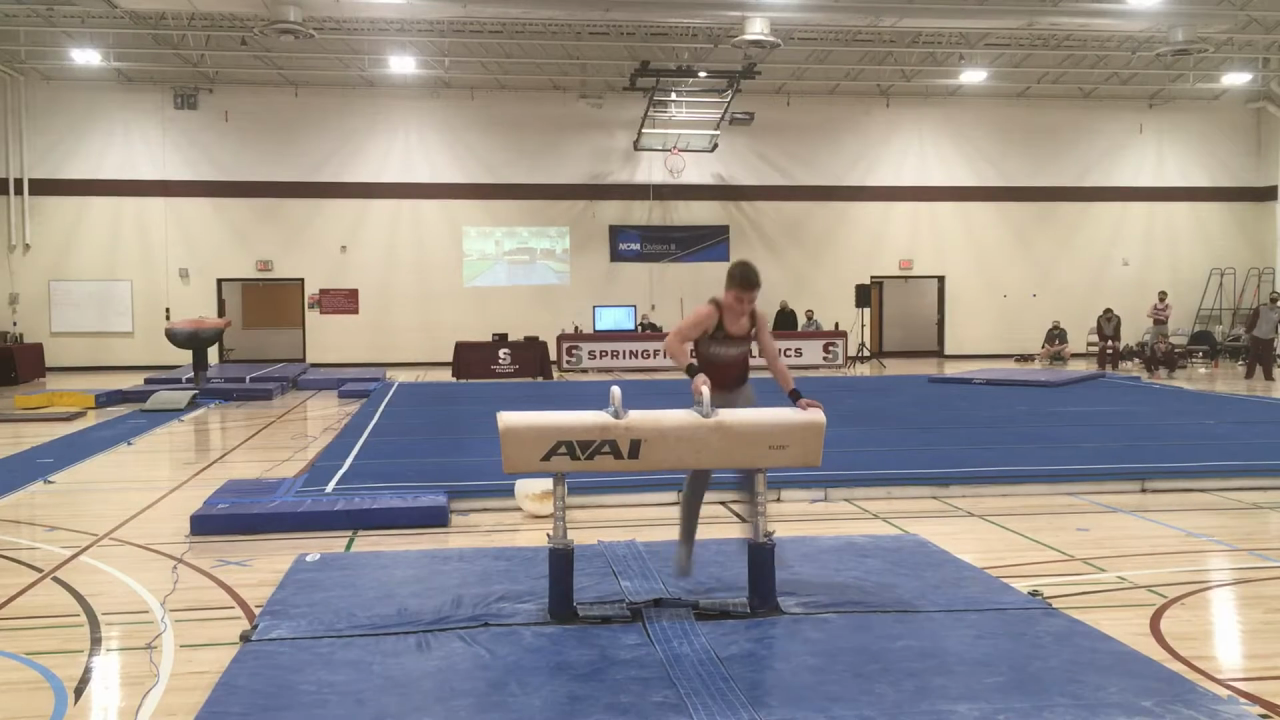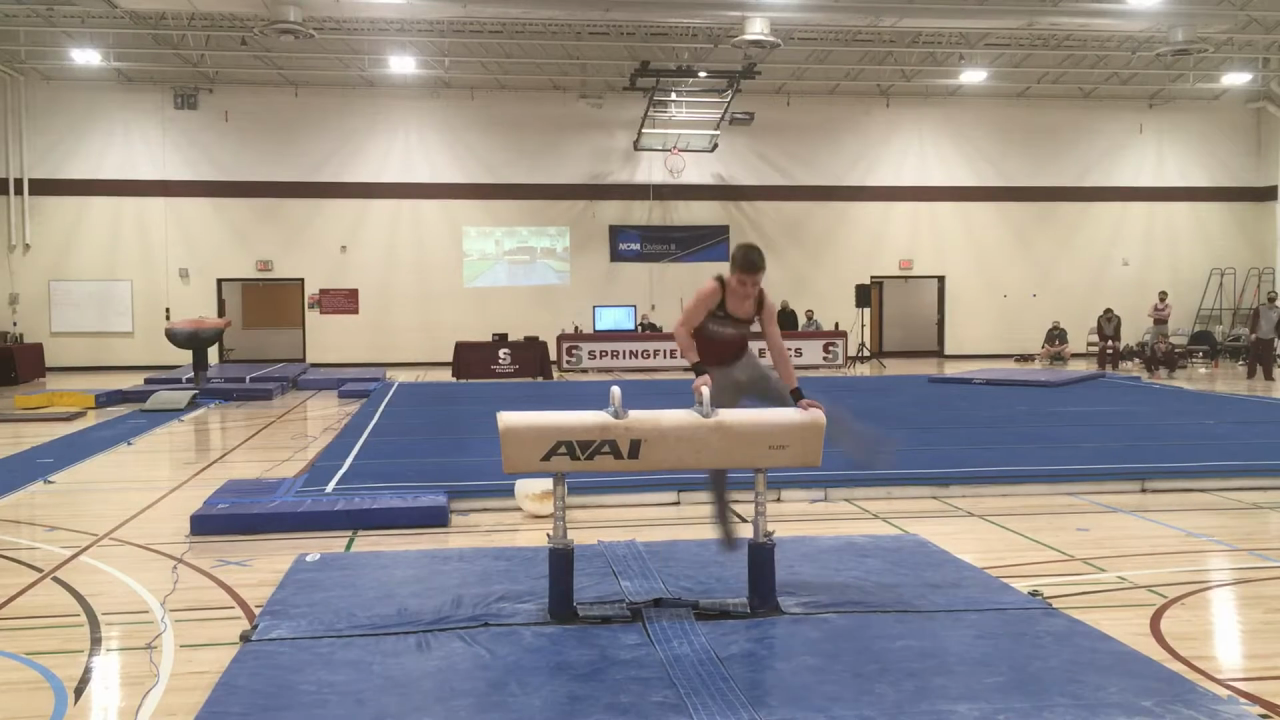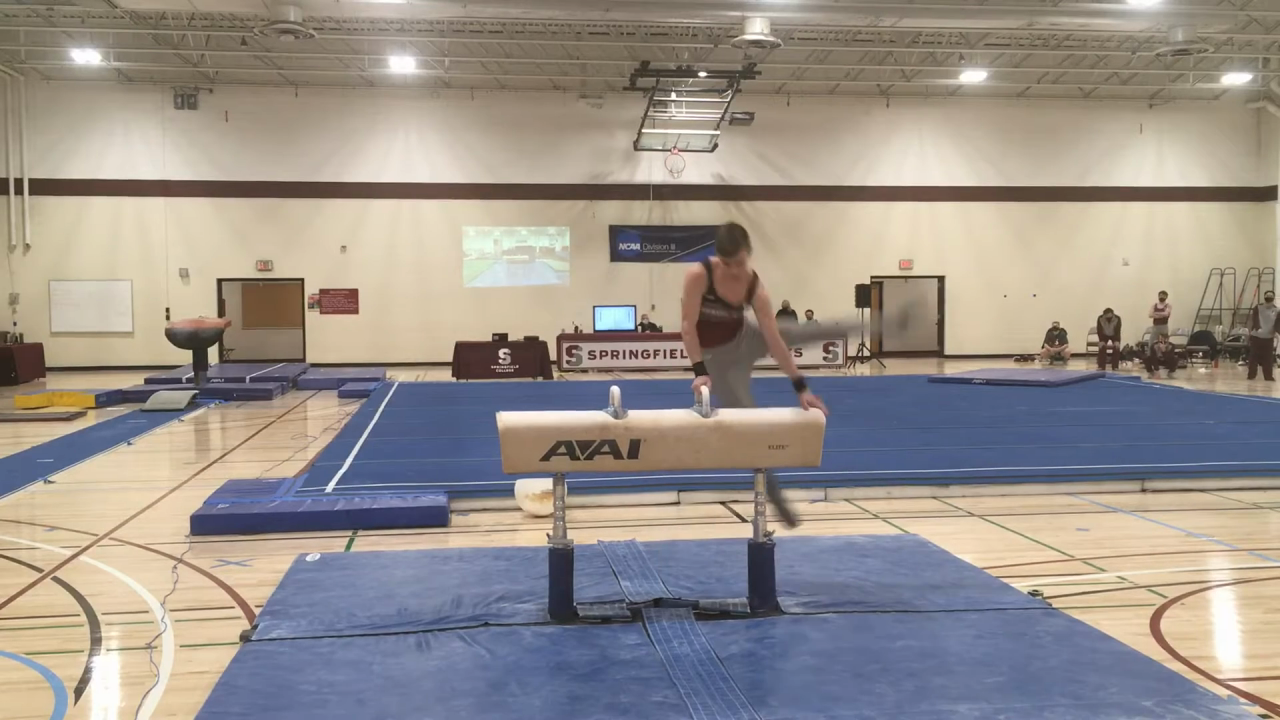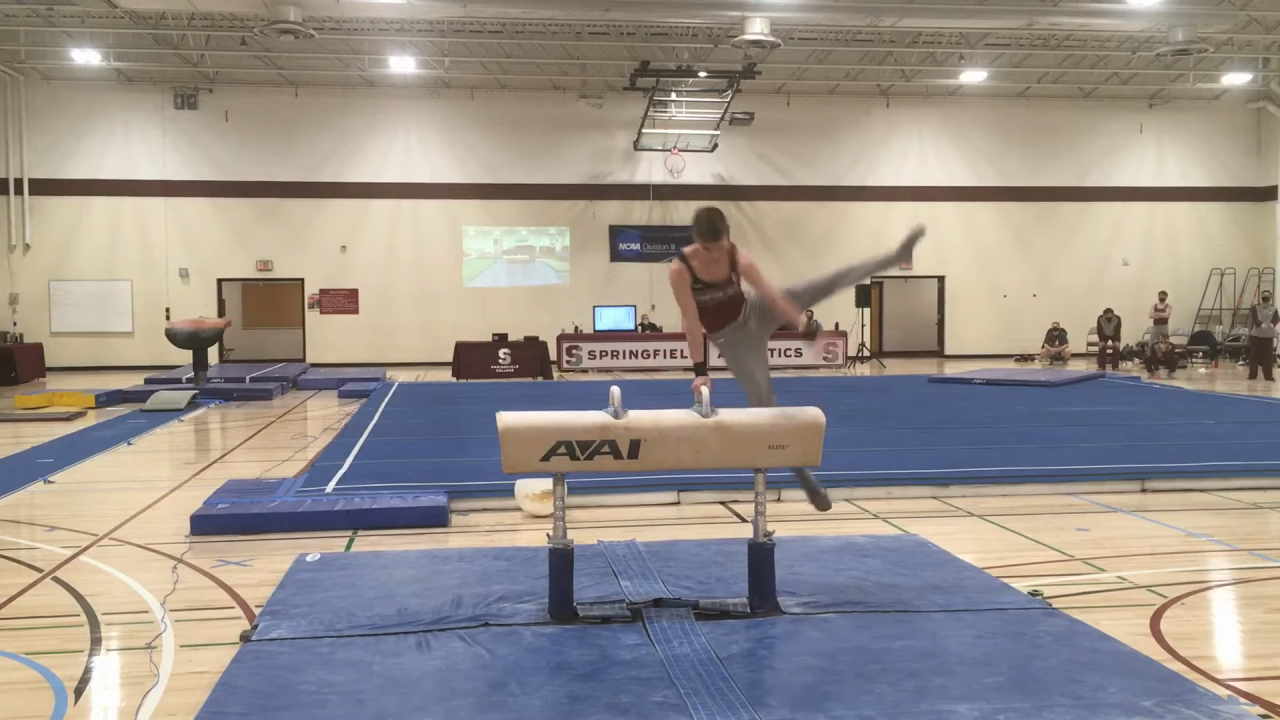
dt=0.1s
person 1, frame 1
left shoulder: (757, 317)
right shoulder: (708, 313)
left elbow: (772, 359)
right elbow: (672, 342)
left wrist: (796, 397)
right wrist: (695, 374)
left hip: (741, 396)
right hip: (708, 400)
left knee: (753, 468)
right knee: (700, 476)
right ankle: (685, 546)
person 1, frame 2
left shoulder: (762, 301)
right shoulder: (709, 291)
left elbow: (778, 350)
right elbow: (682, 330)
left wrist: (797, 396)
right wrist: (698, 372)
left hip: (746, 366)
right hip: (715, 377)
right ankle: (722, 517)
person 1, frame 3
left shoulder: (754, 284)
right shoulder: (697, 274)
left elbow: (774, 338)
right elbow: (688, 326)
left wrist: (800, 387)
right wrist: (699, 372)
left hip: (746, 338)
right hip: (720, 358)
left knee: (810, 333)
right ankle: (775, 496)
person 1, frame 4
left shoulder: (736, 255)
right shoulder: (680, 269)
left elbow: (773, 297)
right elbow: (692, 324)
right wrist: (700, 373)
left hip: (753, 312)
right hip: (733, 338)
left knee: (827, 285)
right knee: (764, 406)
left ankle: (897, 256)
right ankle: (803, 477)
